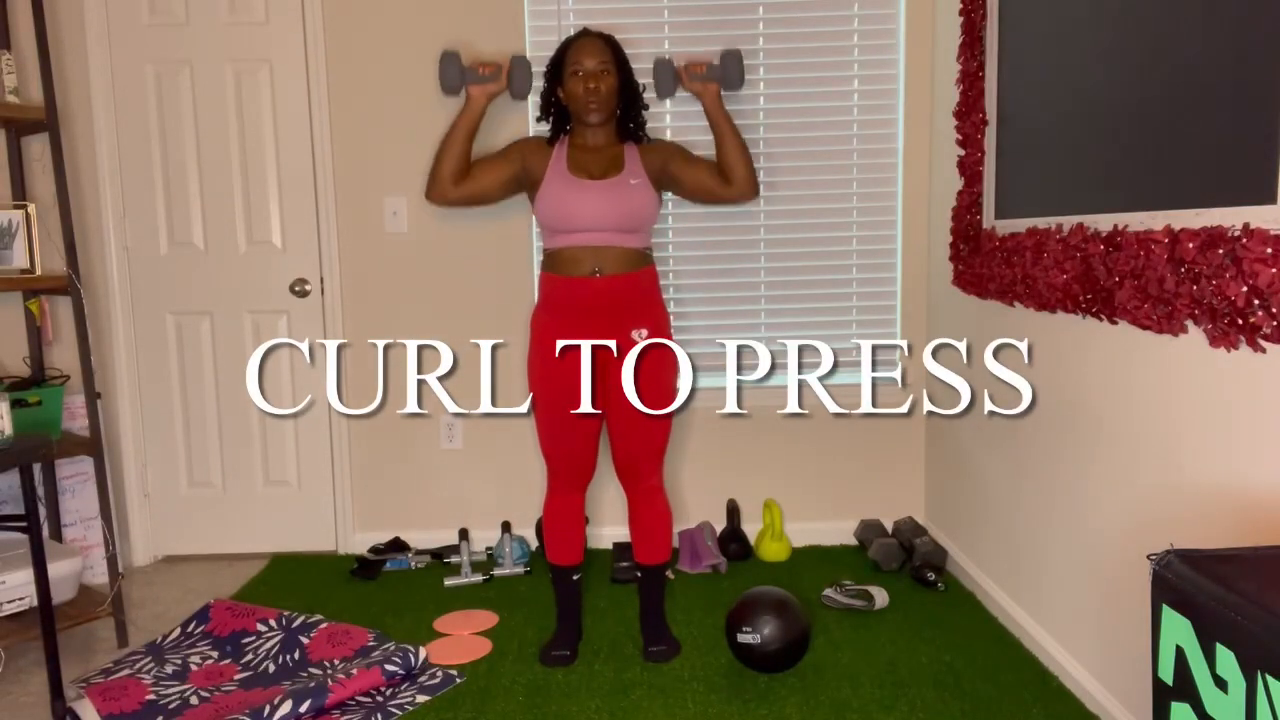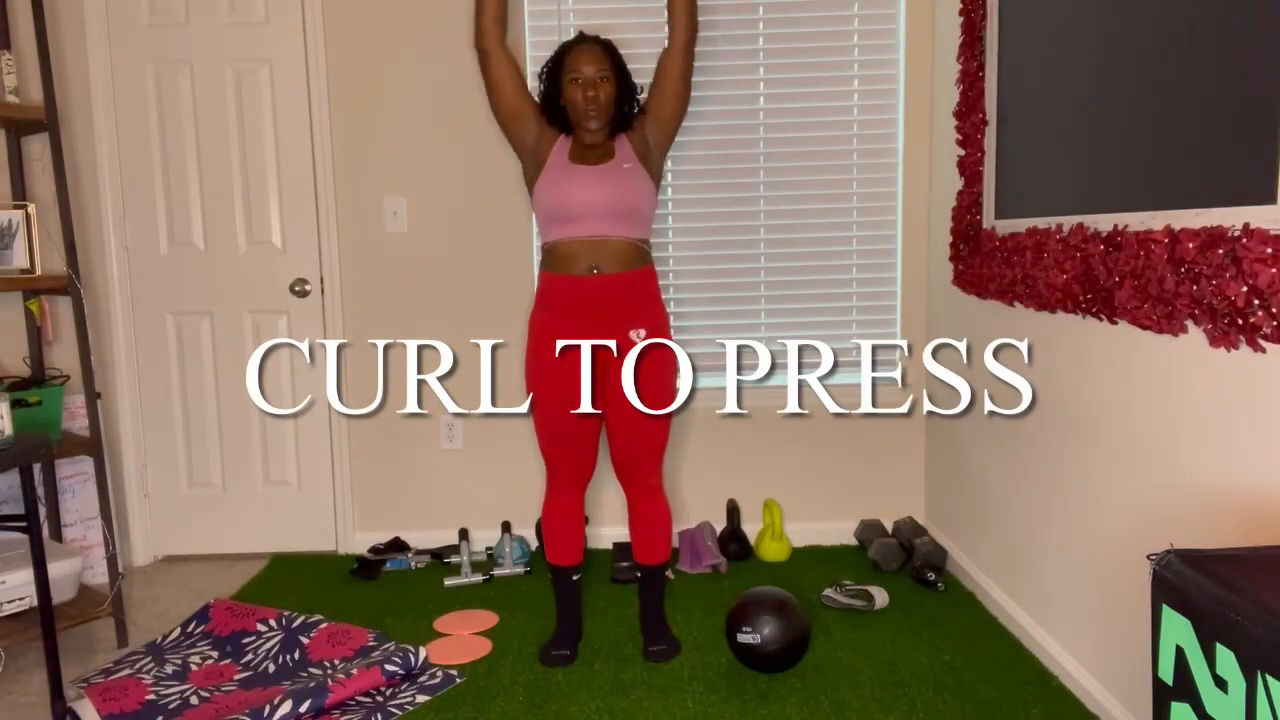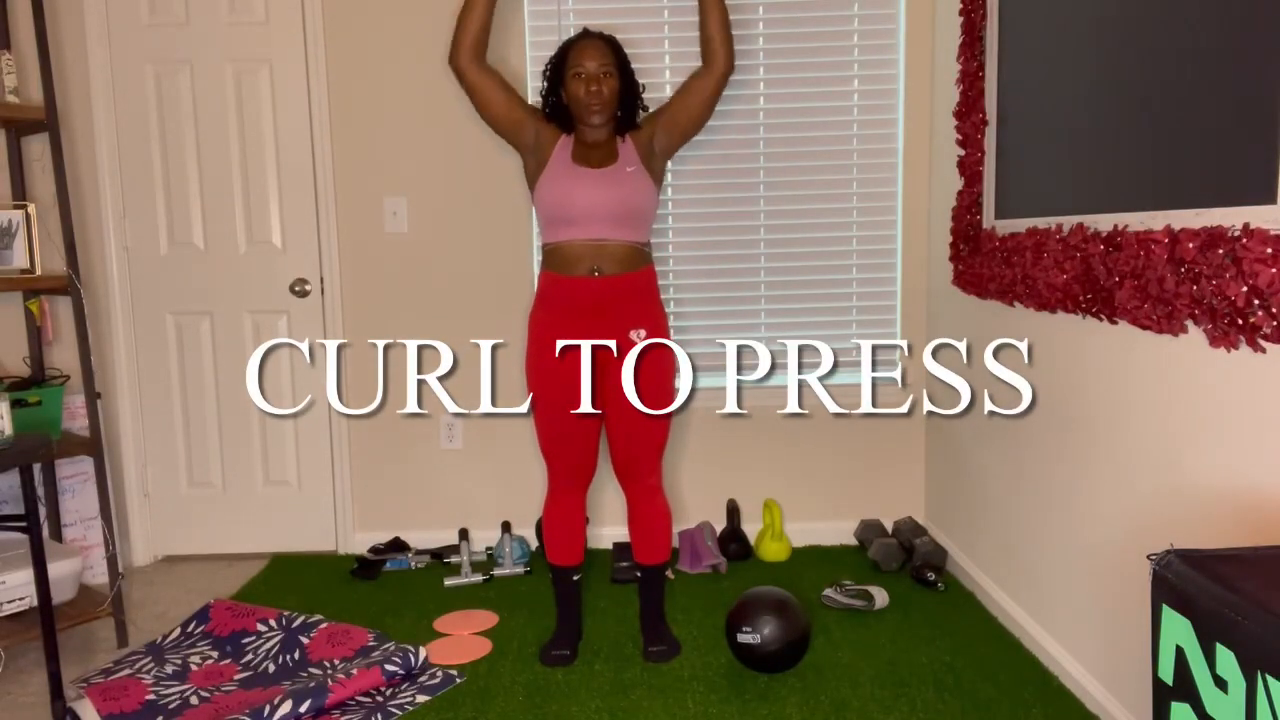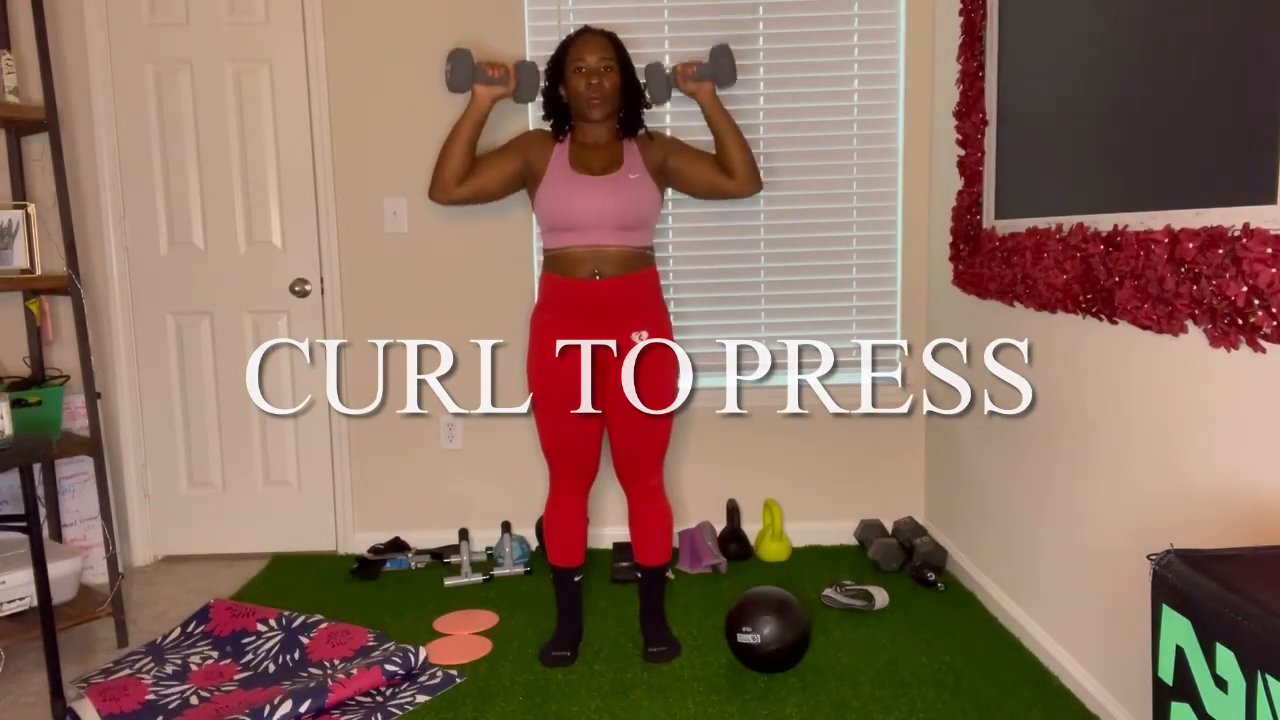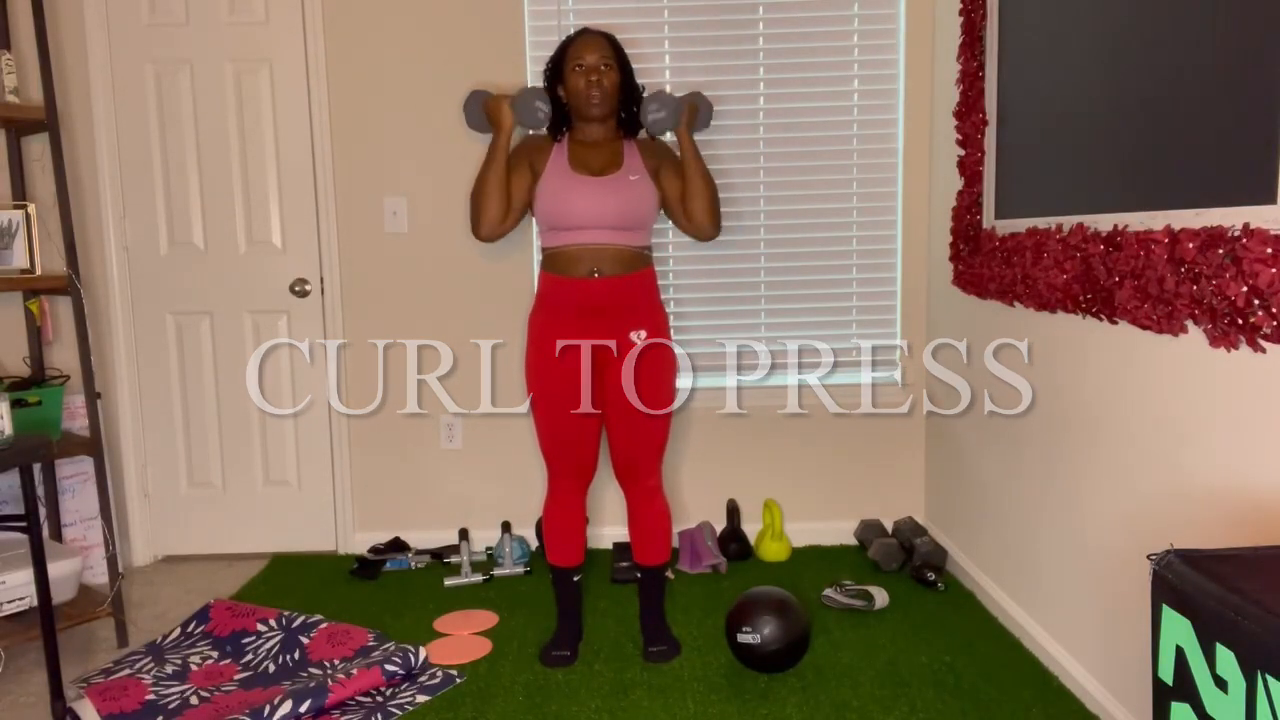
dt=0.5s
person 1, frame 1
left shoulder: (653, 157)
right shoulder: (534, 159)
left elbow: (742, 184)
right elbow: (441, 187)
left wrist: (711, 102)
right wrist: (473, 104)
left hip: (638, 323)
right hip: (562, 327)
left knee: (643, 477)
right knee: (566, 479)
left ankle: (654, 616)
right ankle: (567, 620)
person 1, frame 2
left shoulder: (646, 143)
right shoulder: (538, 147)
left hip: (637, 322)
right hip: (560, 325)
left knee: (643, 478)
right knee: (565, 480)
left ankle: (653, 616)
right ankle: (567, 619)
person 1, frame 3
left shoulder: (650, 143)
right shoulder: (539, 143)
left elbow: (718, 67)
right elbow: (465, 63)
left hip: (637, 320)
right hip: (559, 323)
left knee: (642, 476)
right knee: (566, 479)
left ankle: (654, 616)
right ankle: (567, 619)
person 1, frame 4
left shoulder: (654, 153)
right shoulder: (537, 152)
left elbow: (743, 179)
right elbow: (447, 186)
left wrist: (707, 101)
right wrist: (480, 104)
left hip: (639, 323)
right hip: (561, 326)
left knee: (644, 477)
right knee: (568, 479)
left ankle: (653, 616)
right ankle: (568, 620)
person 1, frame 5
left shoulder: (651, 152)
right shoulder: (537, 152)
left elbow: (705, 225)
right elbow: (487, 225)
left wrist: (686, 140)
right wrist: (501, 137)
left hip: (637, 323)
right hip: (559, 326)
left knee: (641, 477)
right knee: (566, 479)
left ankle: (653, 616)
right ankle: (568, 620)
